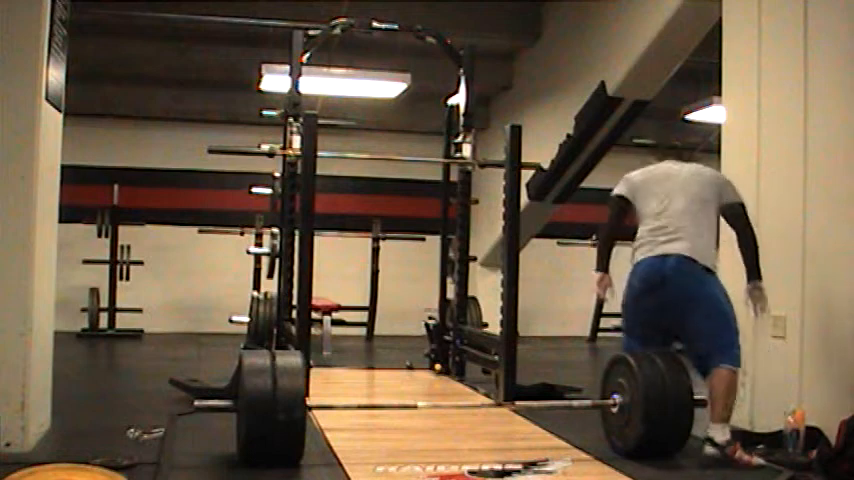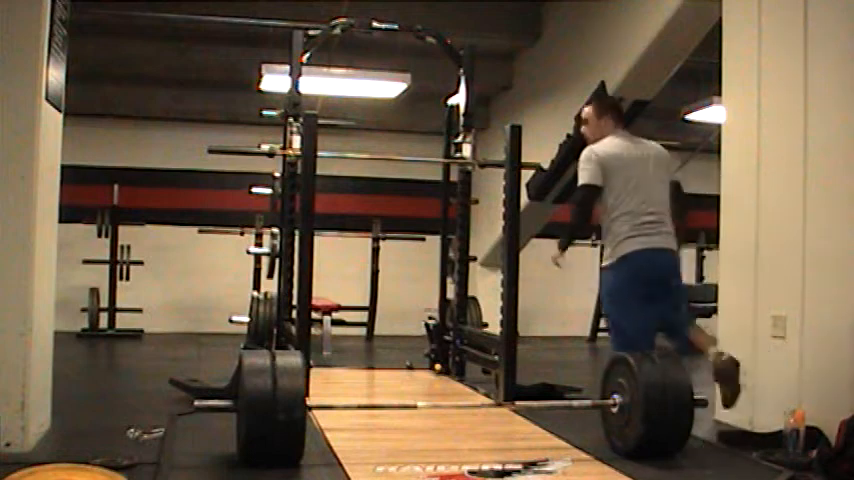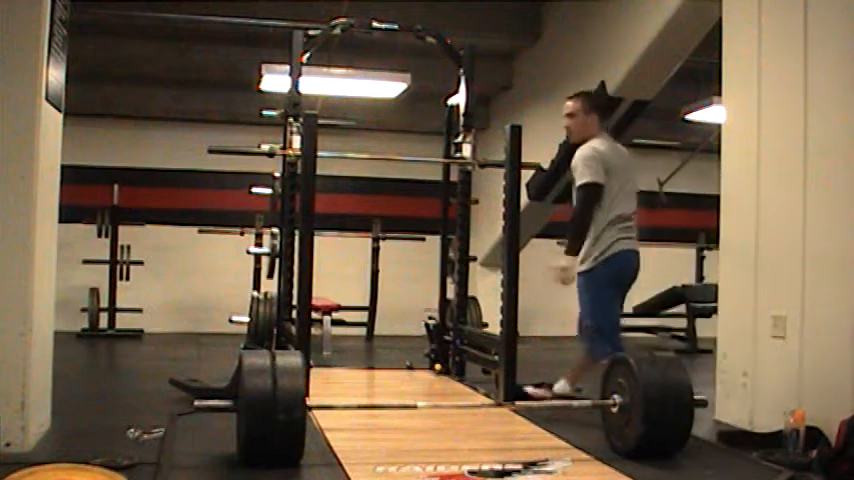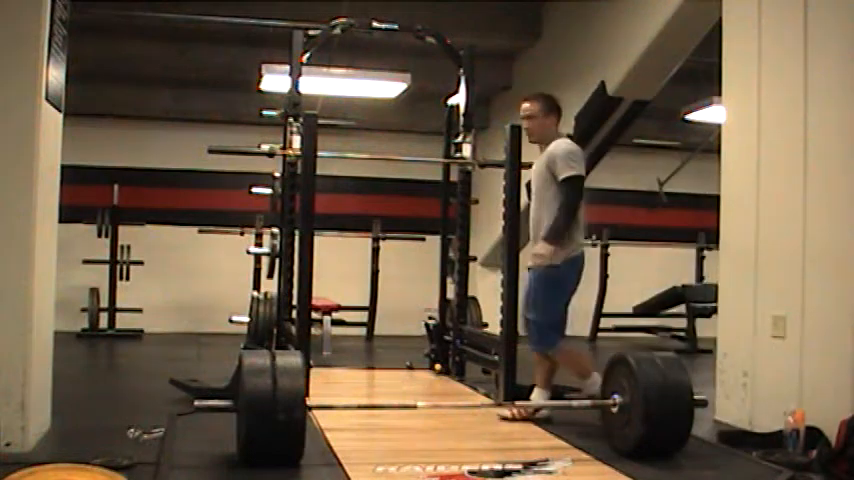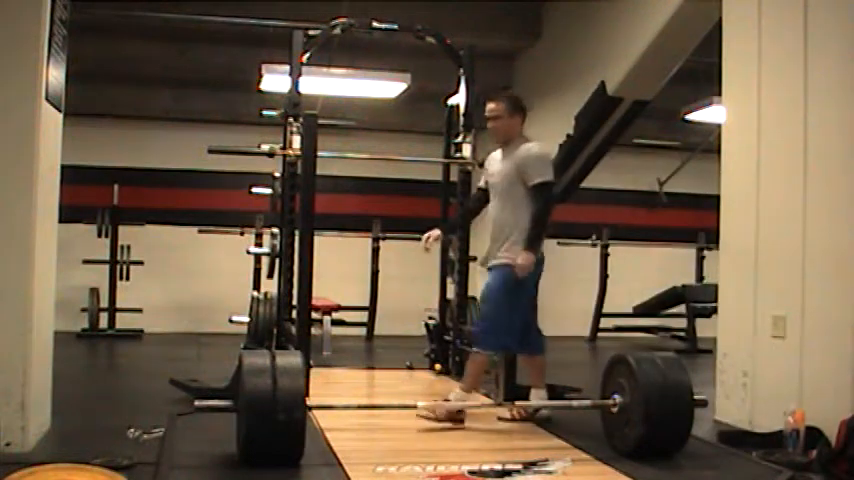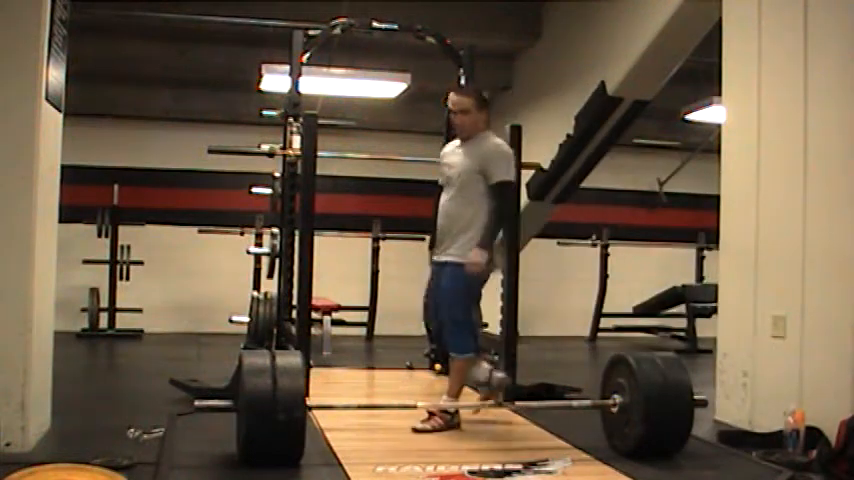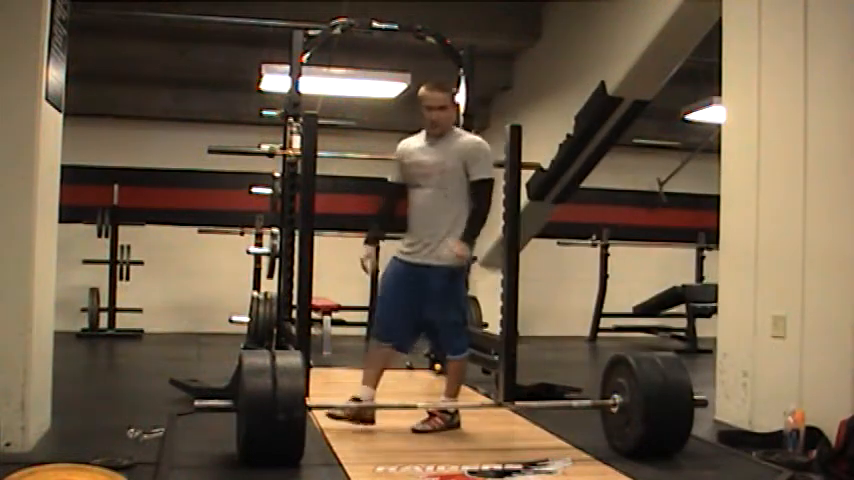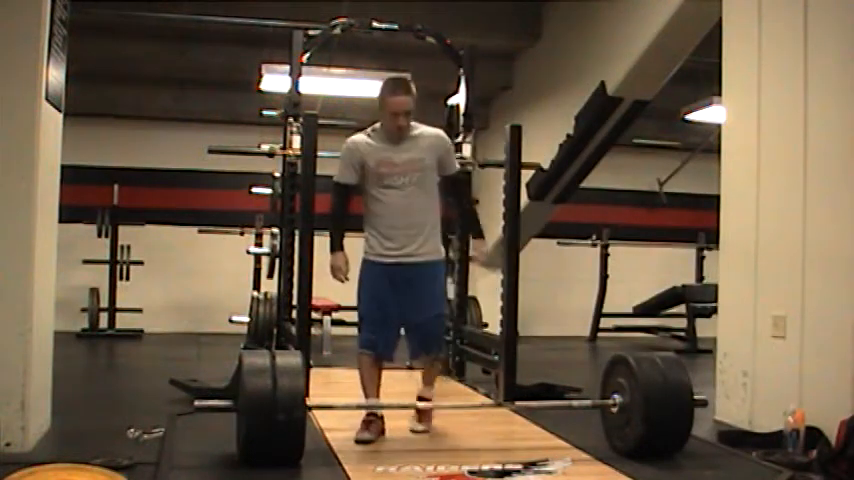
dt=0.4s
person 1, frame 1
left shoulder: (636, 177)
right shoulder: (713, 178)
left elbow: (612, 221)
right elbow: (743, 228)
left wrist: (602, 270)
right wrist: (754, 281)
left hip: (647, 267)
right hip: (693, 267)
left knee: (640, 350)
right knee: (723, 352)
right ankle: (719, 437)
person 1, frame 2
left shoulder: (595, 154)
right shoulder: (657, 152)
left elbow: (583, 204)
right elbow: (673, 200)
left wrist: (563, 244)
right wrist: (673, 241)
left hip: (625, 257)
right hip: (664, 253)
left knee: (629, 343)
right knee: (677, 322)
right ankle: (718, 359)
person 1, frame 3
left shoulder: (589, 153)
right shoulder: (619, 152)
left elbow: (585, 206)
left wrist: (570, 254)
left hip: (602, 257)
right hip: (624, 252)
left knee: (603, 338)
right knee: (594, 331)
right ankle: (563, 388)
person 1, frame 4
left shoulder: (563, 151)
right shoulder: (544, 156)
left elbow: (571, 200)
left wrist: (548, 241)
left hip: (556, 258)
right hip: (546, 258)
left knee: (543, 331)
right knee: (546, 332)
left ankle: (596, 386)
right ankle: (539, 401)
person 1, frame 5
left shoulder: (533, 155)
right shoulder: (495, 159)
left elbow: (543, 205)
right elbow: (477, 203)
left wrist: (530, 250)
right wrist: (443, 229)
left hip: (517, 262)
right hip: (502, 259)
left knee: (488, 329)
right knee: (525, 332)
left ankle: (457, 403)
right ankle: (538, 401)
person 1, frame 6
left shoulder: (495, 151)
right shoulder: (450, 150)
left elbow: (503, 203)
left wrist: (483, 248)
right wrist: (434, 245)
left hip: (469, 258)
right hip: (444, 256)
left knee: (457, 328)
right knee: (443, 326)
left ankle: (449, 408)
person 1, frame 7
left shoulder: (472, 148)
right shoulder: (408, 149)
left elbow: (482, 200)
right elbow: (391, 199)
left wrist: (465, 241)
right wrist: (371, 241)
left hip: (448, 261)
right hip: (409, 257)
left knee: (450, 335)
right knee: (386, 327)
left ankle: (448, 410)
right ankle: (363, 400)
person 1, frame 8
left shoulder: (436, 141)
right shoulder: (358, 146)
left elbow: (457, 190)
right elbow: (341, 200)
left wrist: (476, 235)
right wrist: (337, 249)
left hip: (427, 258)
right hip: (379, 259)
left knee: (429, 332)
right knee: (373, 337)
left ankle: (425, 397)
right ankle: (373, 413)
